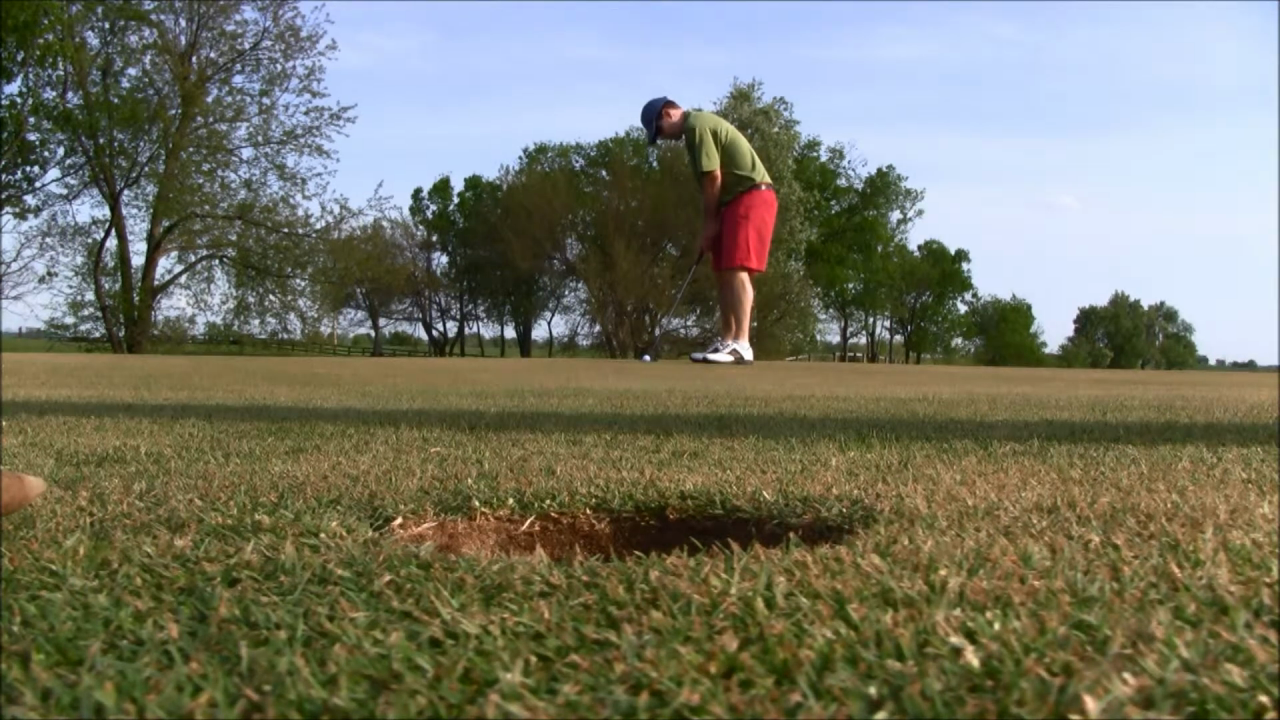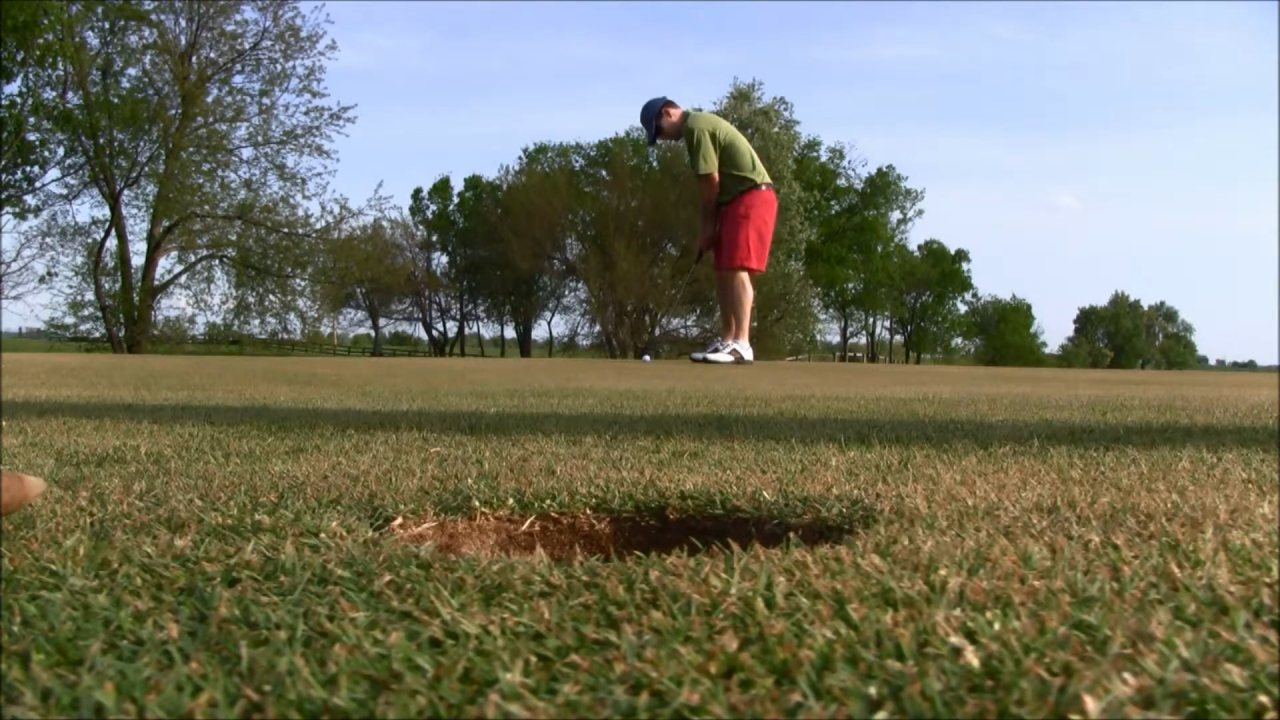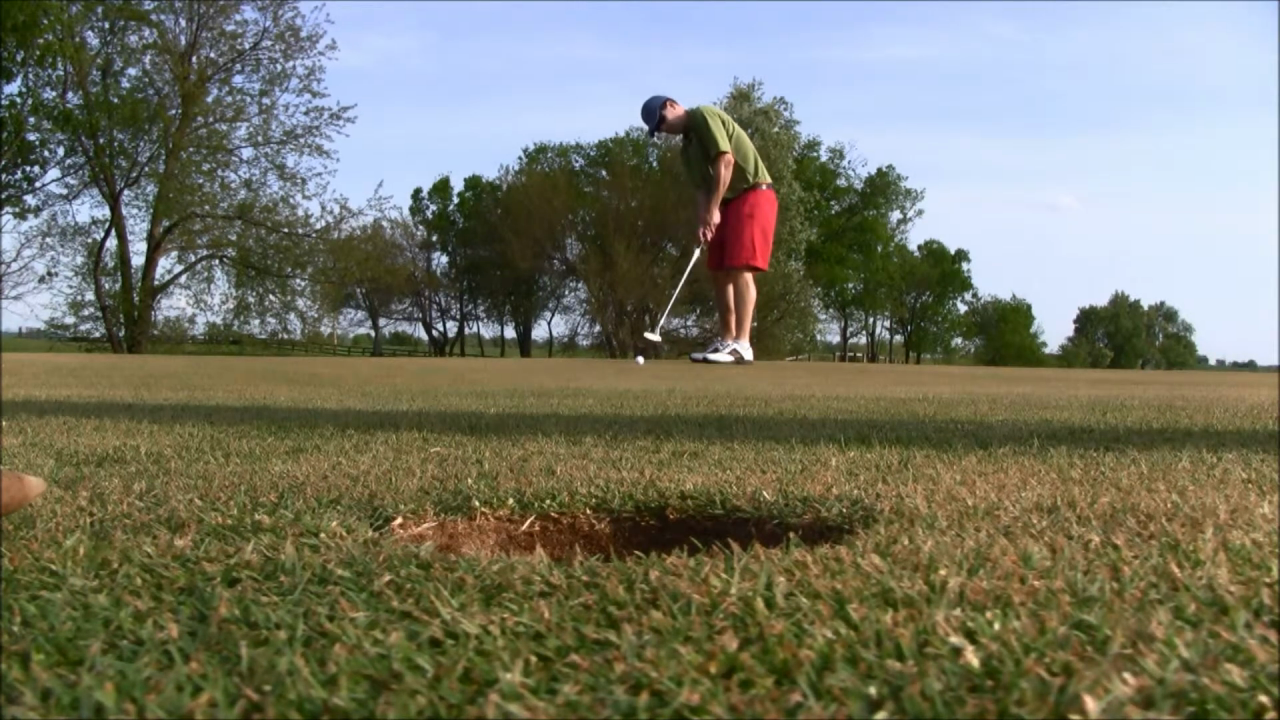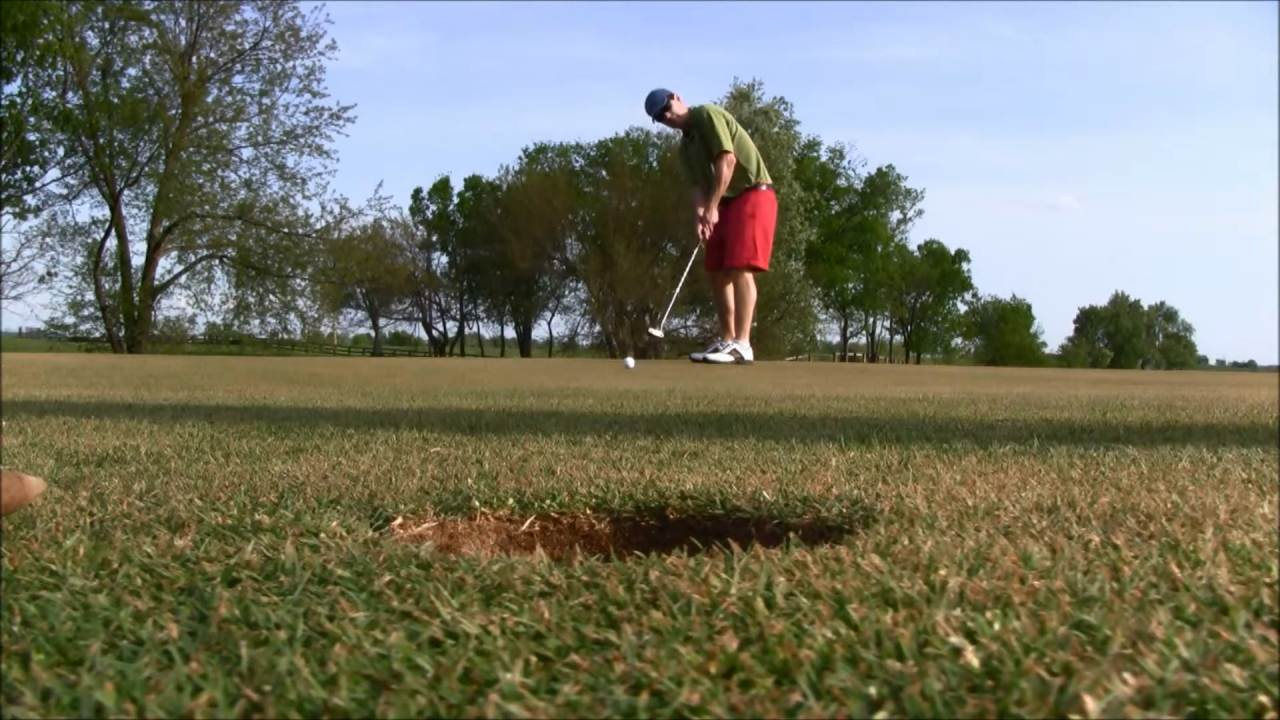
dt=0.4s
person 1, frame 1
left shoulder: (696, 125)
right shoulder: (696, 130)
left elbow: (713, 178)
right elbow: (709, 183)
left wrist: (709, 224)
right wrist: (710, 226)
left hip: (752, 196)
right hip: (736, 200)
left knee: (737, 268)
right knee: (724, 272)
left ankle: (741, 346)
right ankle: (727, 341)
person 1, frame 2
left shoulder: (695, 126)
right shoulder: (698, 128)
left elbow: (711, 180)
right elbow: (711, 183)
left wrist: (707, 226)
right wrist: (709, 227)
left hip: (752, 196)
right hip: (736, 200)
left knee: (737, 269)
right knee: (724, 272)
left ankle: (741, 346)
right ankle: (727, 341)
person 1, frame 3
left shoulder: (703, 115)
right shoulder: (687, 146)
left elbow: (725, 160)
right elbow: (701, 186)
left wrist: (713, 210)
right wrist: (703, 220)
left hip: (752, 195)
right hip: (729, 202)
left knee: (740, 268)
right knee: (720, 272)
left ankle: (742, 345)
right ankle: (727, 341)
person 1, frame 4
left shoulder: (707, 114)
right shoulder: (686, 145)
left elbow: (727, 160)
right elbow: (698, 185)
left wrist: (711, 208)
right wrist: (701, 215)
left hip: (753, 195)
right hip: (727, 204)
left knee: (740, 269)
right knee: (718, 273)
left ankle: (742, 345)
right ankle: (727, 341)
